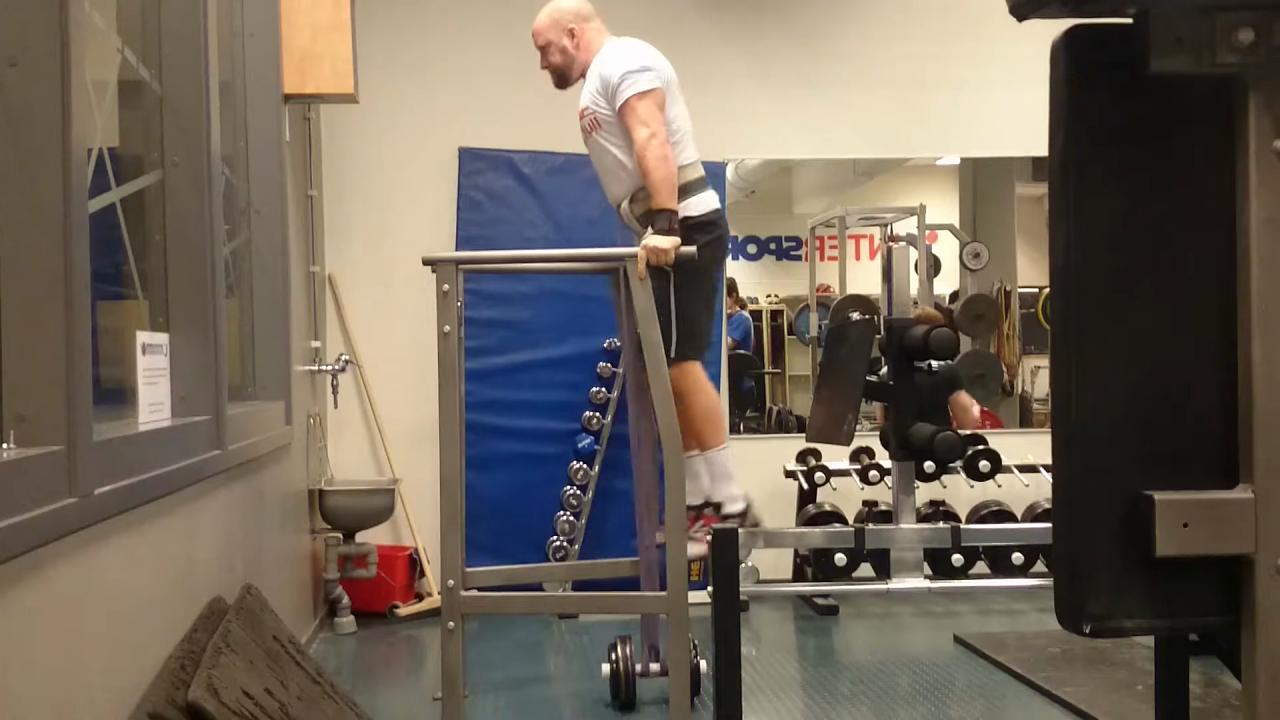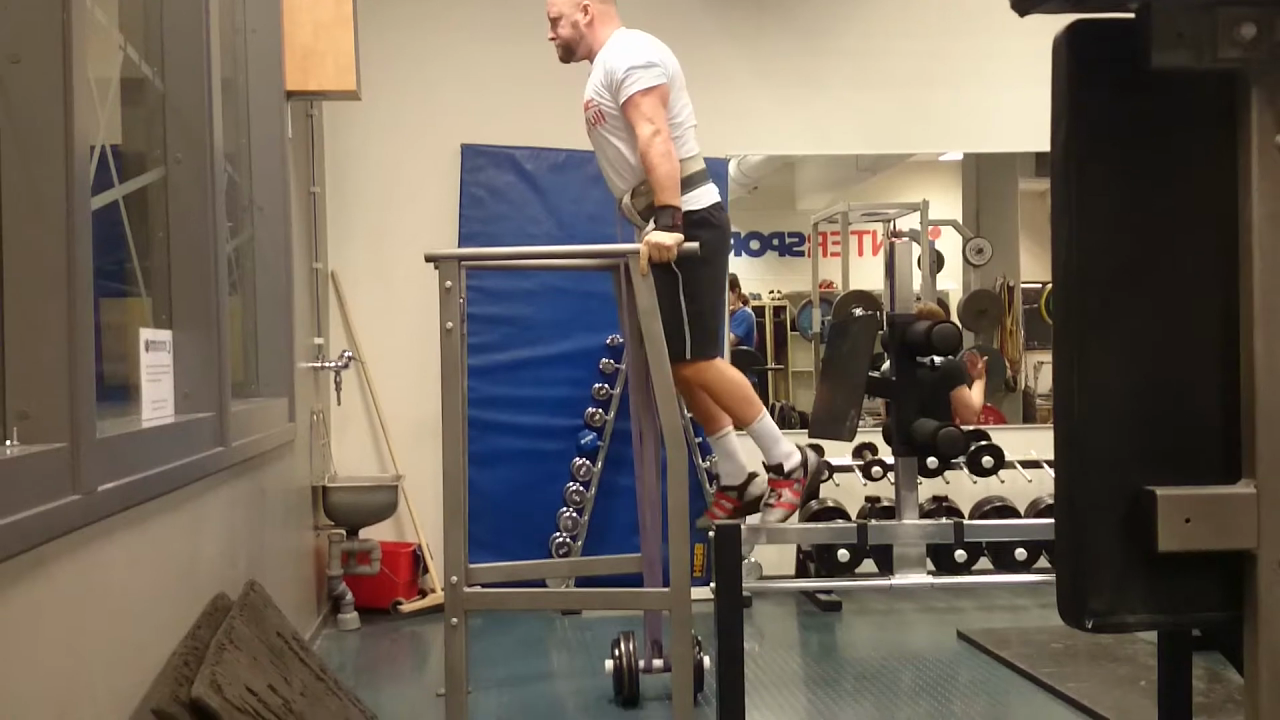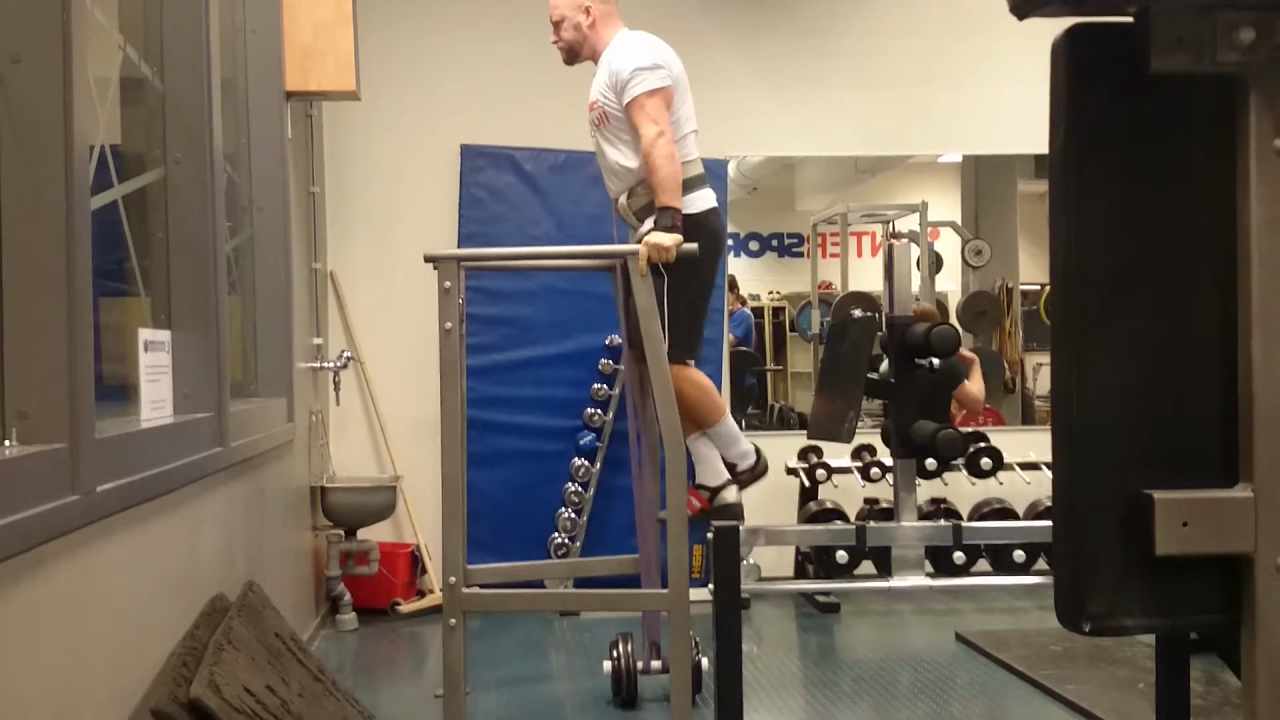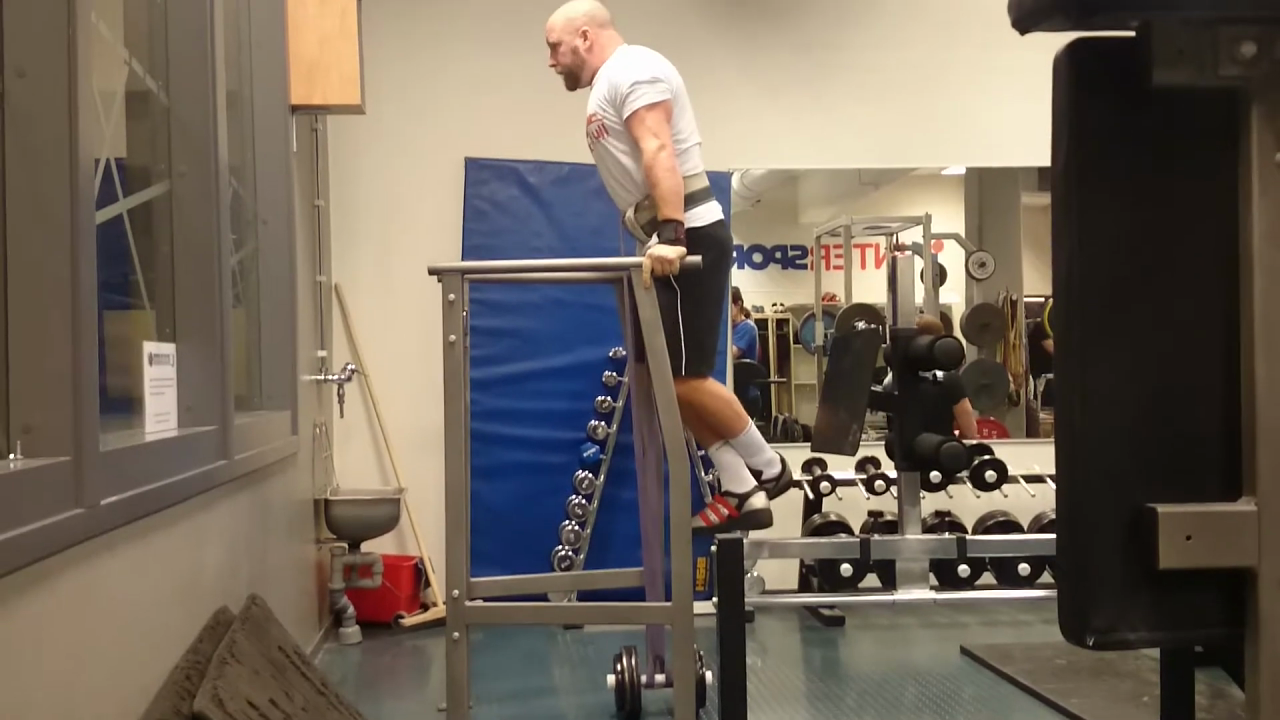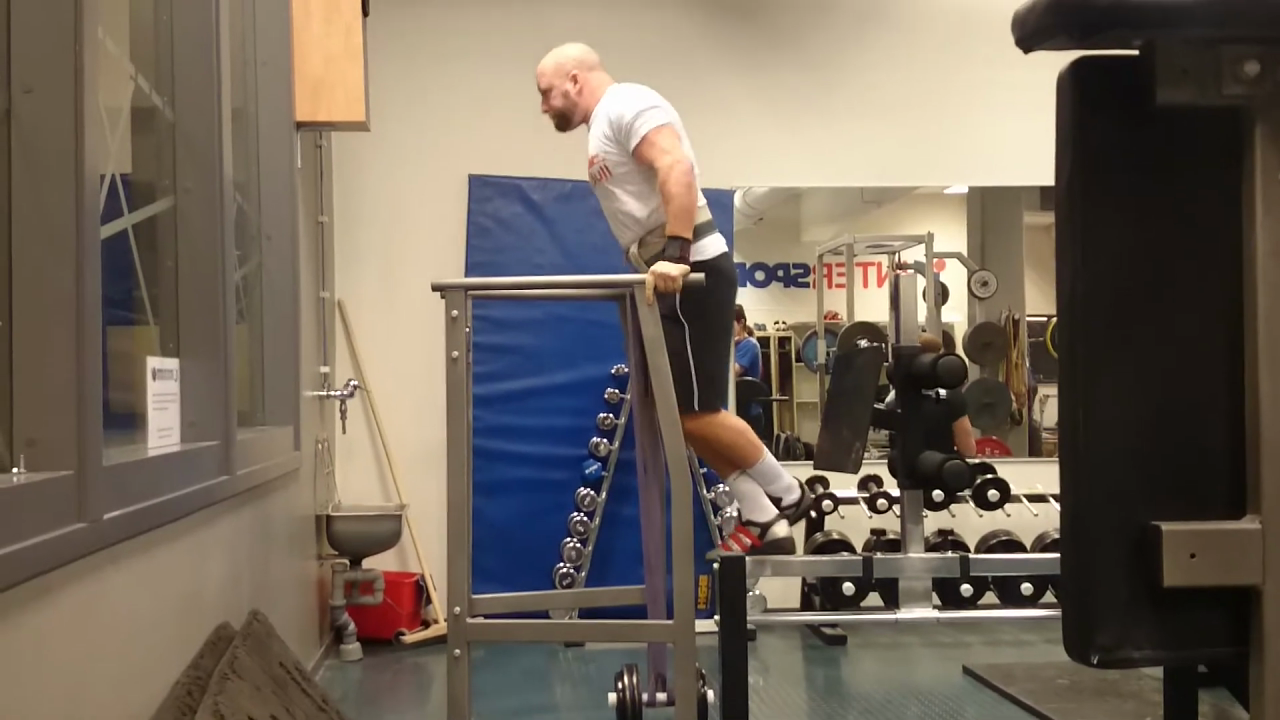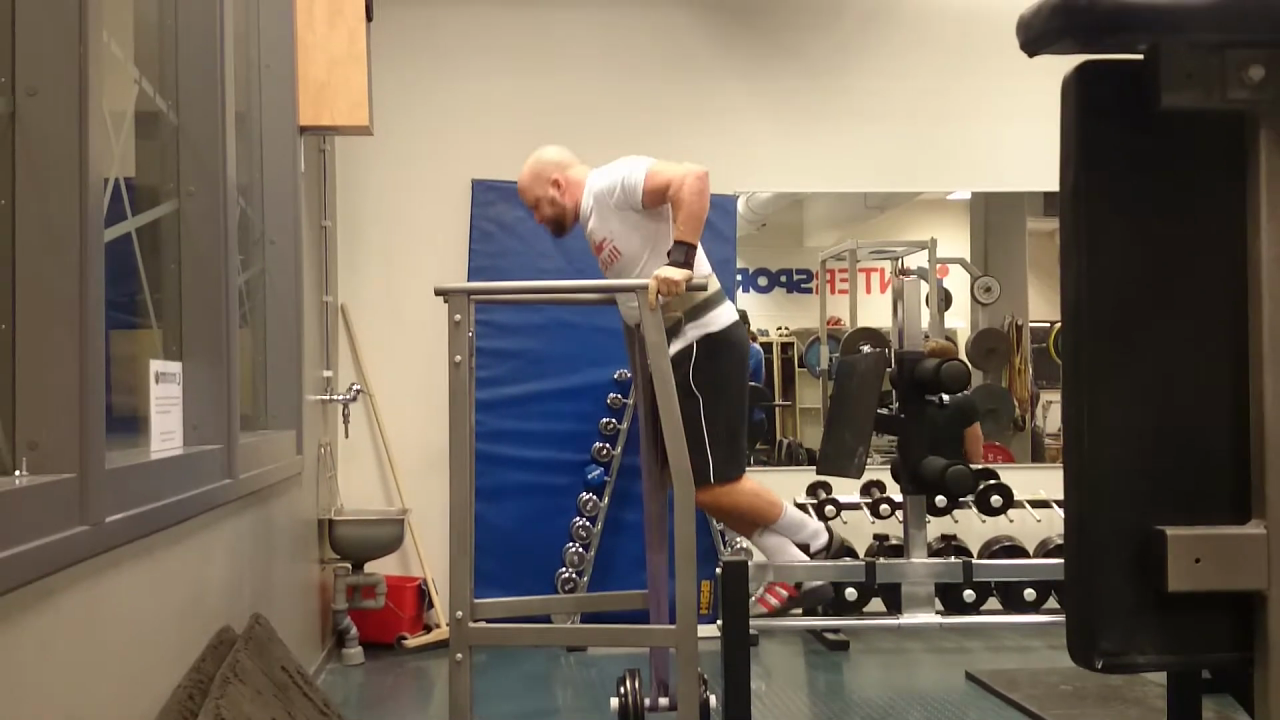
dt=0.5s
person 1, frame 1
left shoulder: (623, 62)
right shoulder: (603, 80)
left elbow: (653, 142)
left wrist: (665, 223)
left hip: (685, 228)
right hip: (662, 235)
left knee: (680, 364)
right knee: (670, 367)
left ankle: (731, 506)
right ankle: (697, 503)
person 1, frame 2
left shoulder: (629, 54)
right shoulder: (608, 65)
left elbow: (655, 138)
left wrist: (668, 221)
left hip: (686, 223)
right hip: (665, 230)
left knee: (694, 360)
right knee: (677, 364)
left ankle: (788, 464)
right ankle: (738, 480)
person 1, frame 3
left shoulder: (633, 55)
right shoulder: (614, 67)
left elbow: (658, 139)
left wrist: (667, 221)
left hip: (682, 226)
right hip: (664, 231)
left knee: (664, 362)
right knee: (659, 364)
left ankle: (741, 458)
right ankle: (716, 485)
person 1, frame 4
left shoulder: (631, 69)
right shoulder: (611, 84)
left elbow: (660, 152)
left wrist: (671, 236)
left hip: (689, 237)
right hip: (670, 242)
left knee: (684, 377)
right knee: (668, 377)
left ankle: (767, 469)
right ankle: (742, 491)
person 1, frame 5
left shoulder: (627, 104)
right shoulder: (607, 125)
left elbow: (676, 171)
left wrist: (675, 254)
left hip: (690, 271)
right hip: (670, 278)
left knee: (696, 412)
right knee: (677, 411)
left ankle: (786, 495)
right ankle: (763, 519)
person 1, frame 6
left shoulder: (613, 183)
right shoulder: (596, 212)
left elbow: (692, 178)
left wrist: (680, 260)
left hip: (702, 342)
right hip: (680, 348)
left knee: (711, 485)
right knee: (691, 481)
left ankle: (815, 541)
right ankle: (794, 569)
